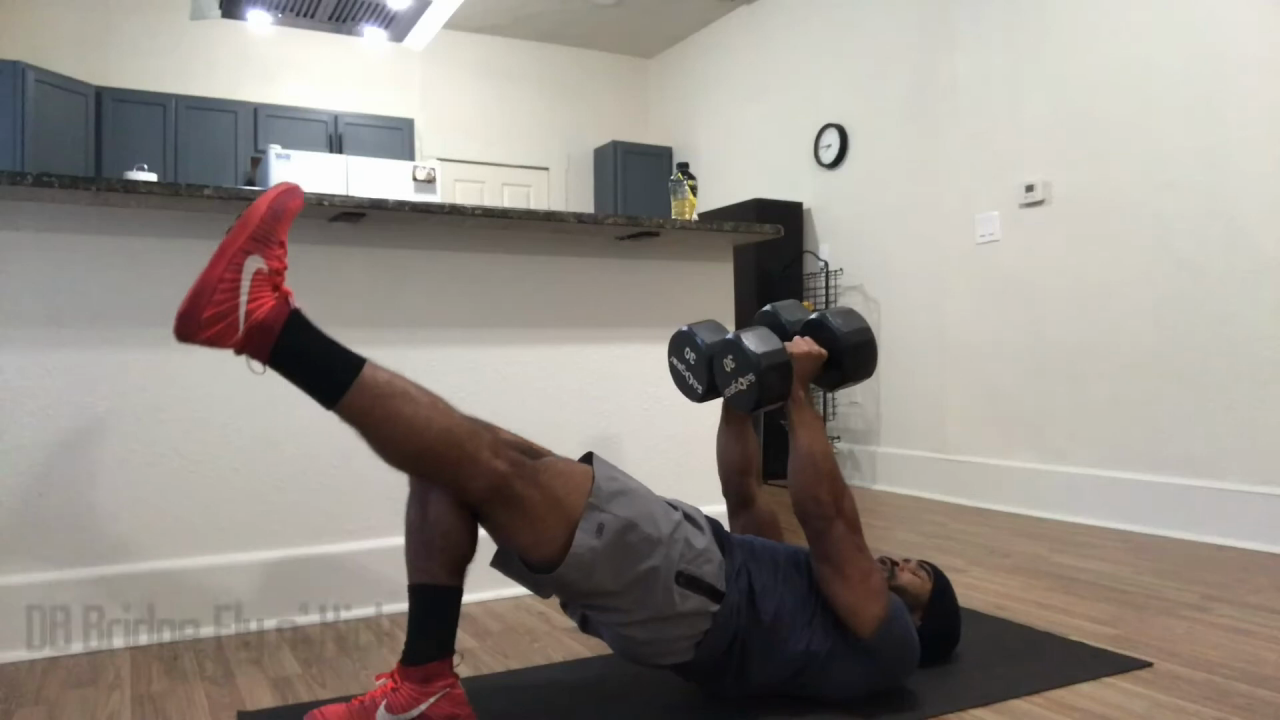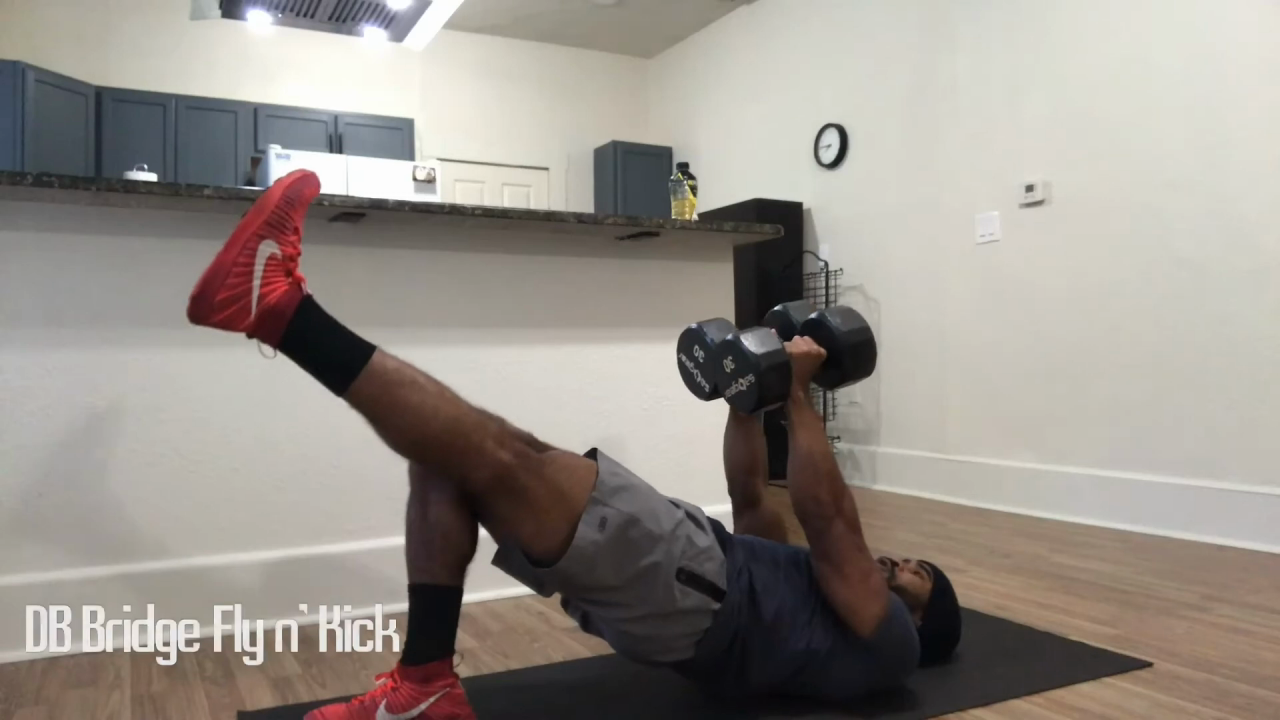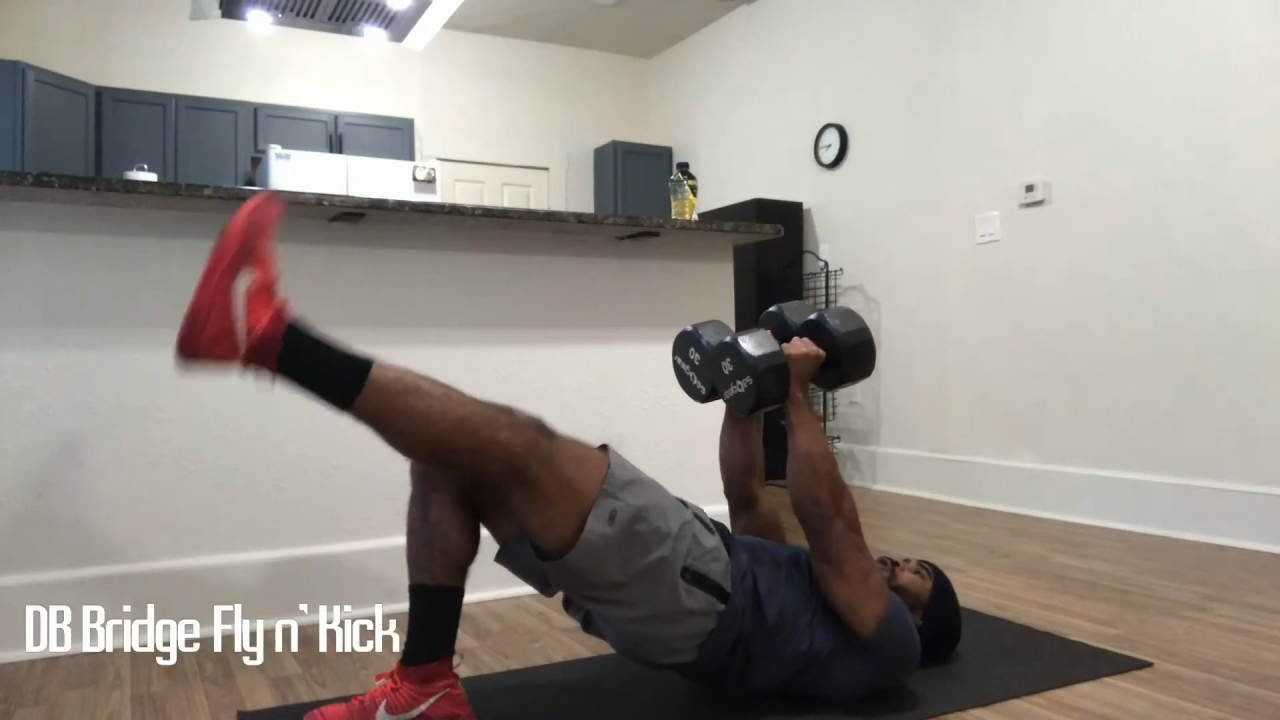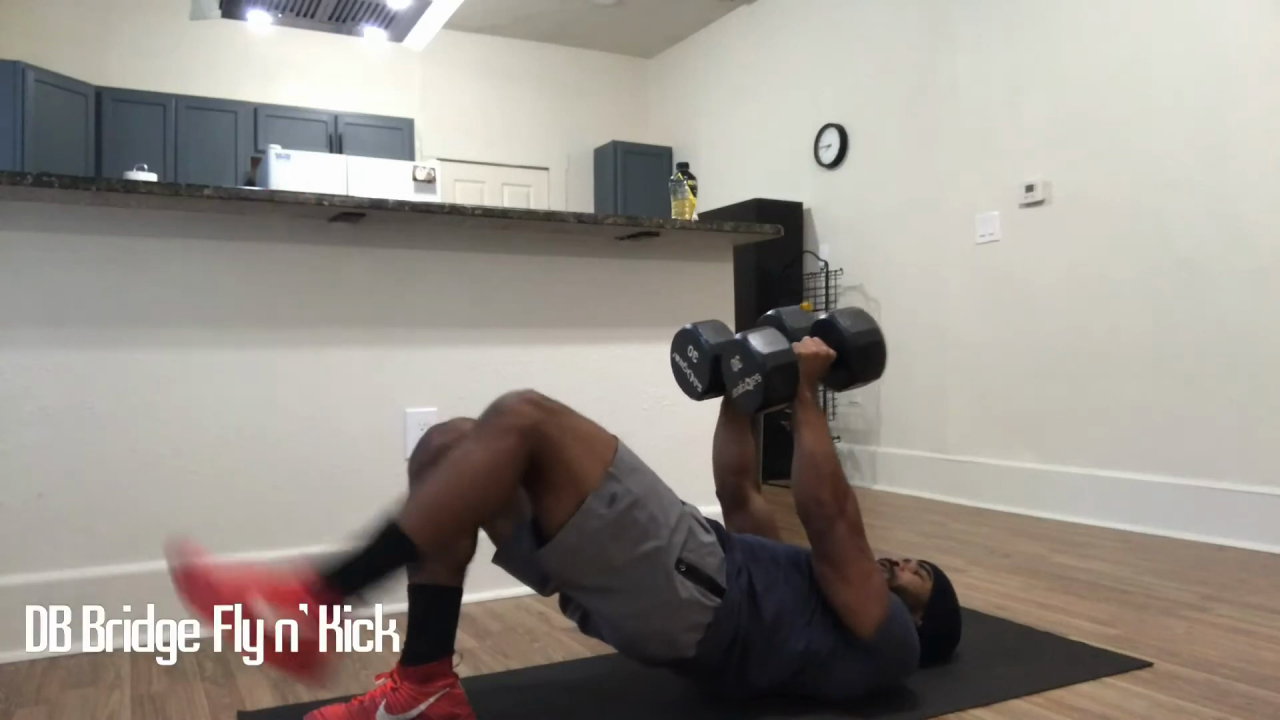
dt=0.3s
person 1, frame 1
left shoulder: (886, 643)
right shoulder: (812, 591)
left elbow: (829, 519)
right elbow: (745, 497)
left wrist: (797, 397)
left hip: (688, 590)
right hip: (653, 584)
left knee: (487, 463)
right knee: (452, 465)
left ankle: (265, 321)
person 1, frame 2
left shoulder: (883, 643)
right shoulder: (816, 589)
left elbow: (827, 517)
right elbow: (750, 500)
left wrist: (799, 397)
left hip: (686, 587)
right hip: (652, 582)
left knee: (494, 455)
right knee: (449, 462)
left ankle: (277, 307)
person 1, frame 3
left shoulder: (888, 643)
right shoulder: (814, 584)
left elbow: (830, 517)
right elbow: (747, 490)
left wrist: (798, 398)
left hip: (693, 589)
right hip: (643, 579)
left knee: (509, 441)
right knee: (450, 456)
left ankle: (263, 333)
person 1, frame 4
left shoulder: (886, 645)
right shoulder: (812, 586)
left elbow: (831, 521)
right elbow: (740, 498)
left wrist: (806, 395)
left hip: (688, 590)
right hip: (645, 586)
left knee: (525, 419)
right knee: (446, 446)
left ankle: (322, 598)
